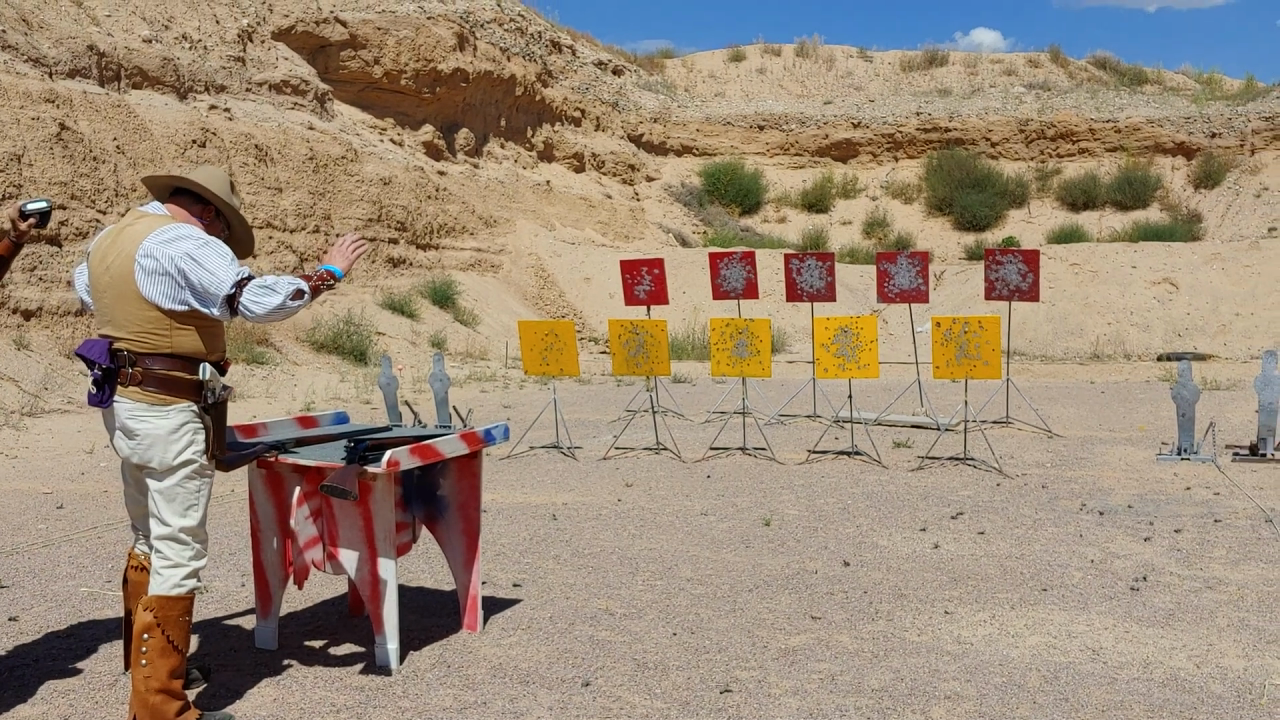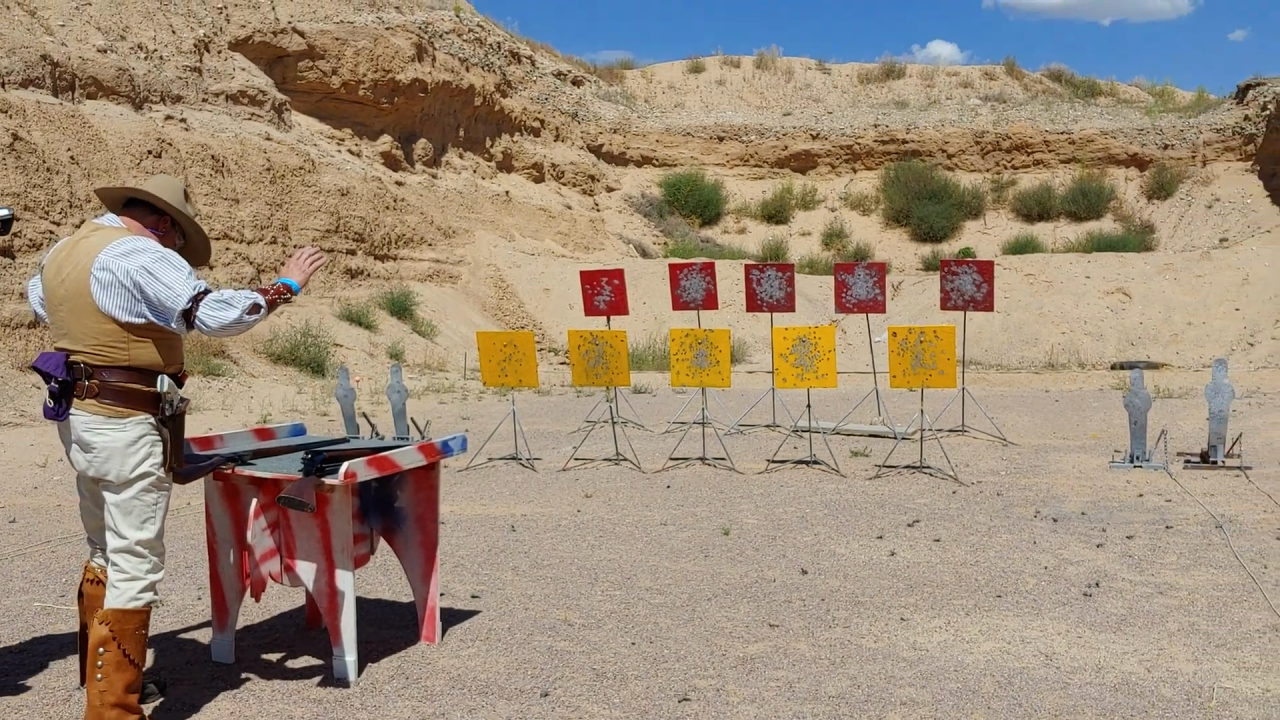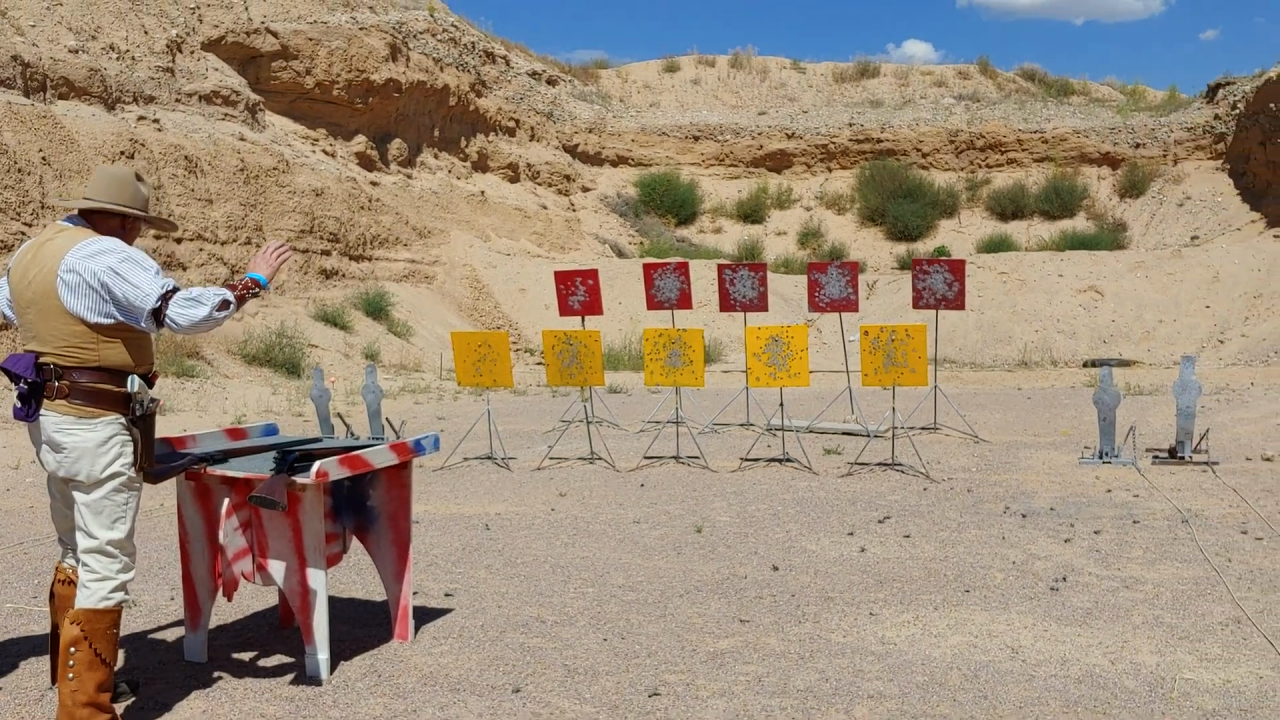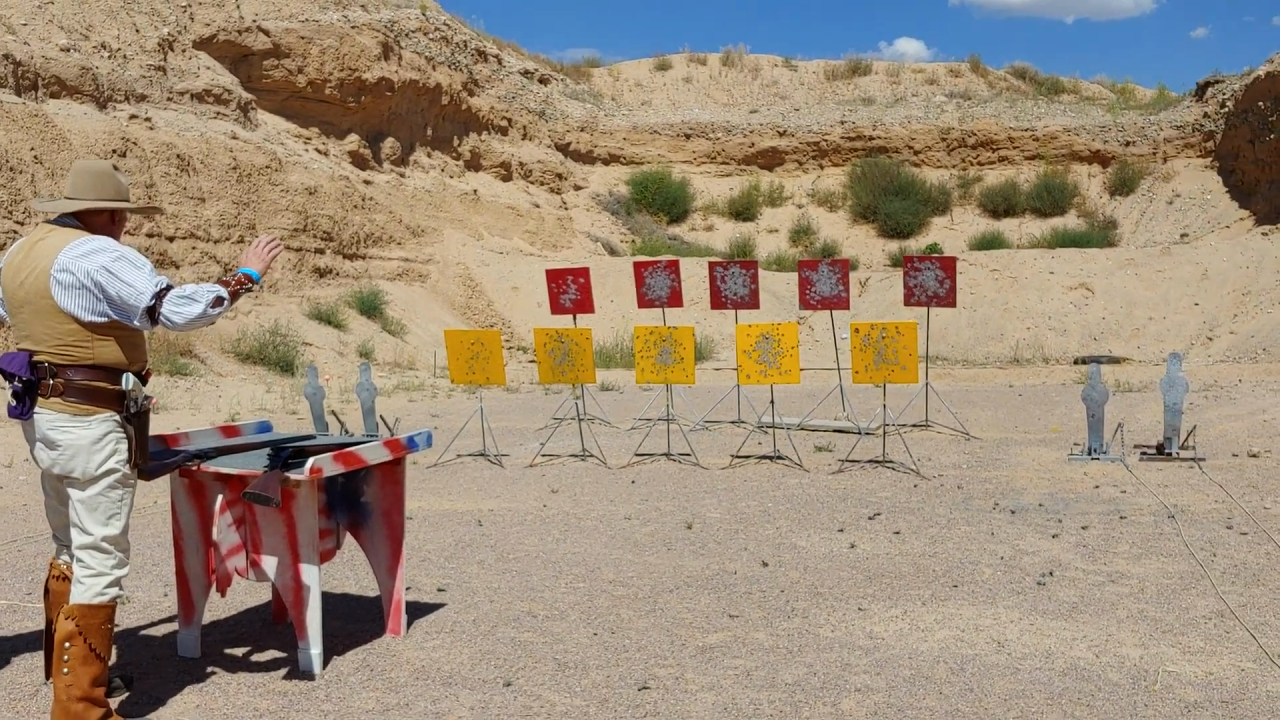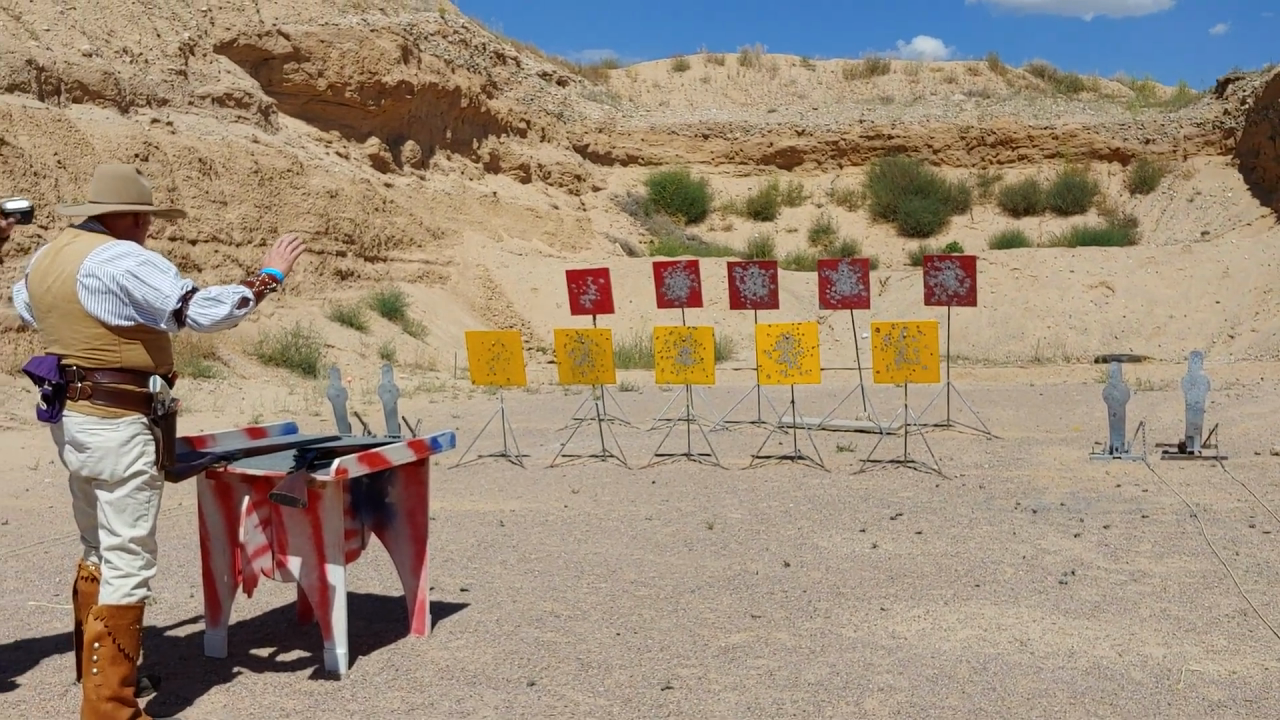
dt=0.4s
person 1, frame 1
left shoulder: (108, 237)
right shoulder: (185, 244)
left elbow: (84, 287)
right elbow: (258, 300)
right wrist: (328, 273)
left hip: (124, 402)
right hip: (168, 410)
left knee: (149, 541)
right knee: (178, 553)
left ankle: (145, 666)
person 1, frame 2
left shoulder: (61, 250)
right shoulder: (140, 257)
left elbow: (39, 301)
right elbow: (215, 313)
right wrist: (285, 286)
left hip: (81, 414)
right hip: (125, 423)
left knee: (104, 554)
right knee: (134, 566)
person 1, frame 3
right shoulder: (107, 256)
right elbow: (184, 311)
right wrist: (253, 280)
left hip: (50, 415)
right hip: (95, 423)
left knee: (76, 555)
right knee: (105, 566)
person 1, frame 4
right shoulder: (99, 256)
right elbow: (179, 308)
right wrist: (245, 275)
right hip: (90, 421)
left knee: (69, 551)
right knee: (100, 561)
left ankle: (66, 672)
person 1, frame 5
left shoulder: (43, 258)
right shoulder: (124, 260)
left elbow: (24, 307)
right elbow: (203, 310)
right wrist: (269, 276)
left hip: (72, 417)
right hip: (117, 424)
left knee: (97, 553)
right knee: (127, 563)
left ankle: (97, 671)
